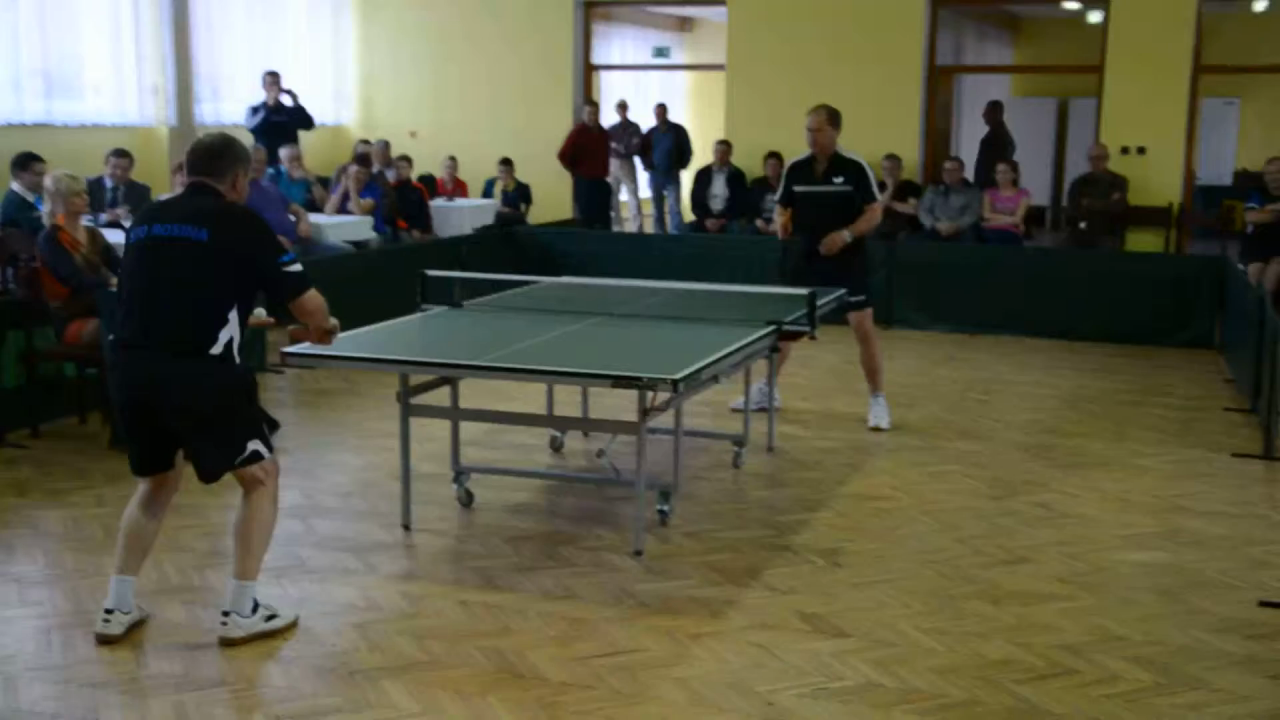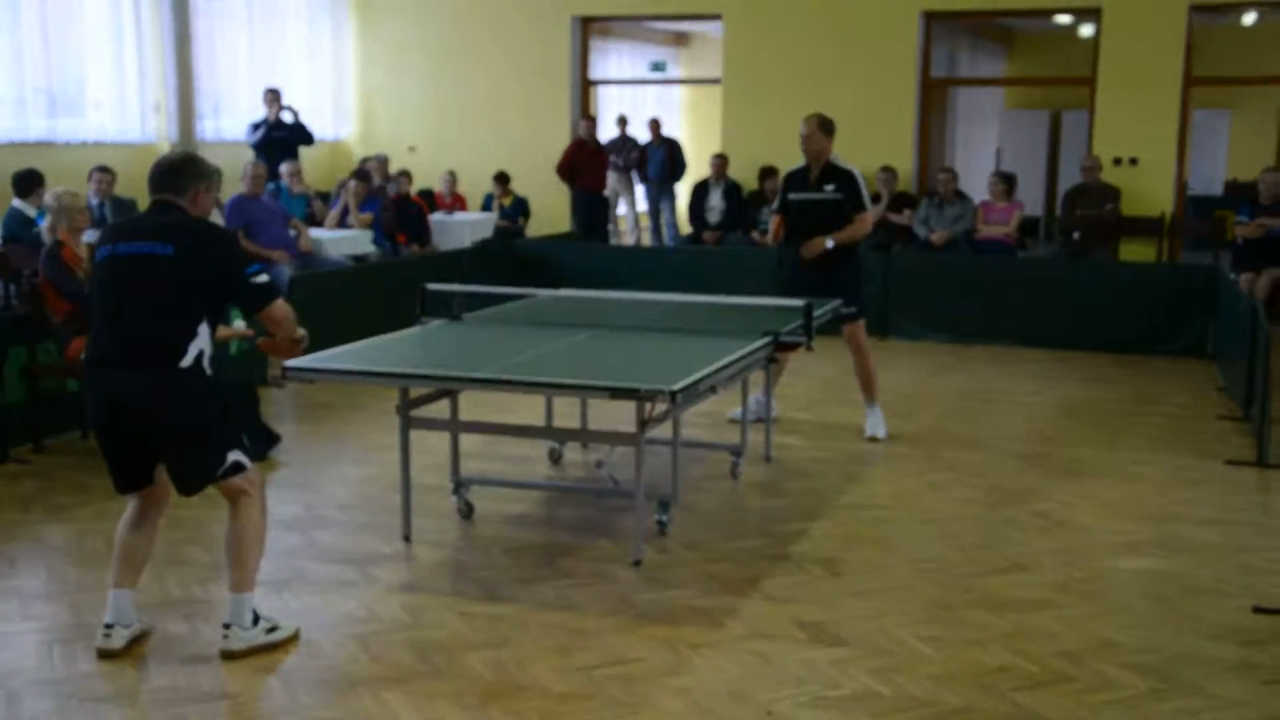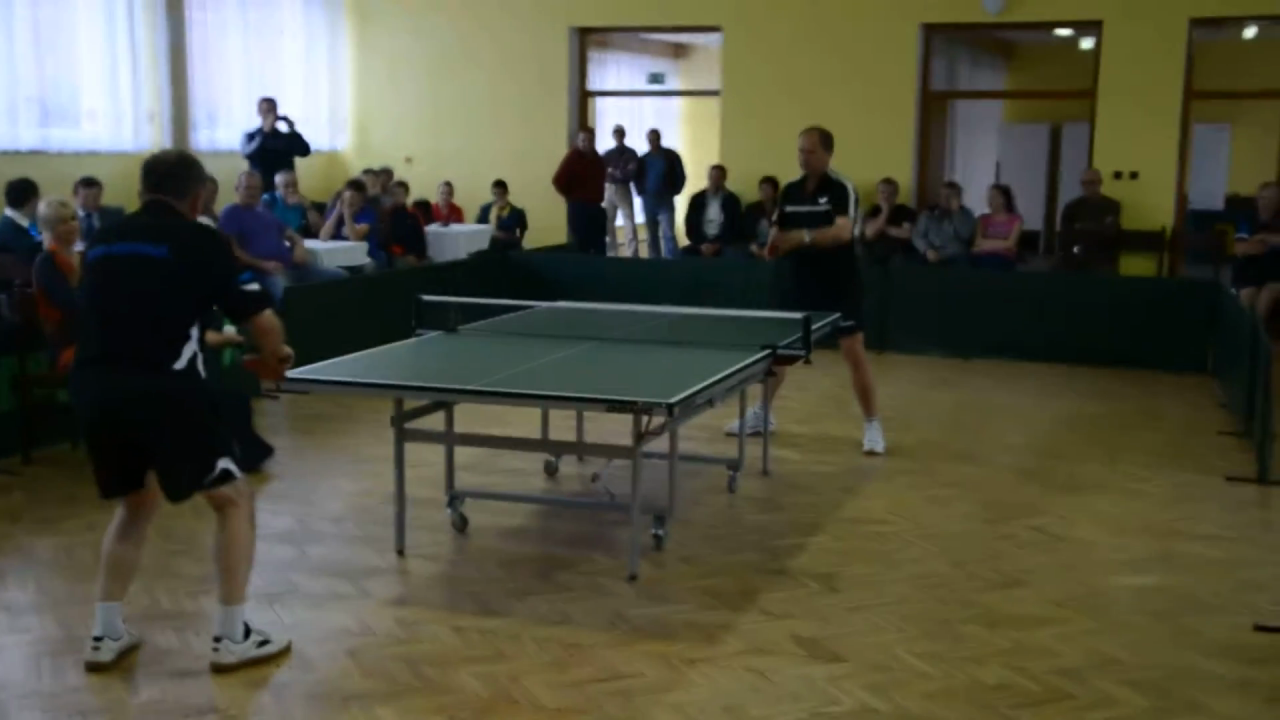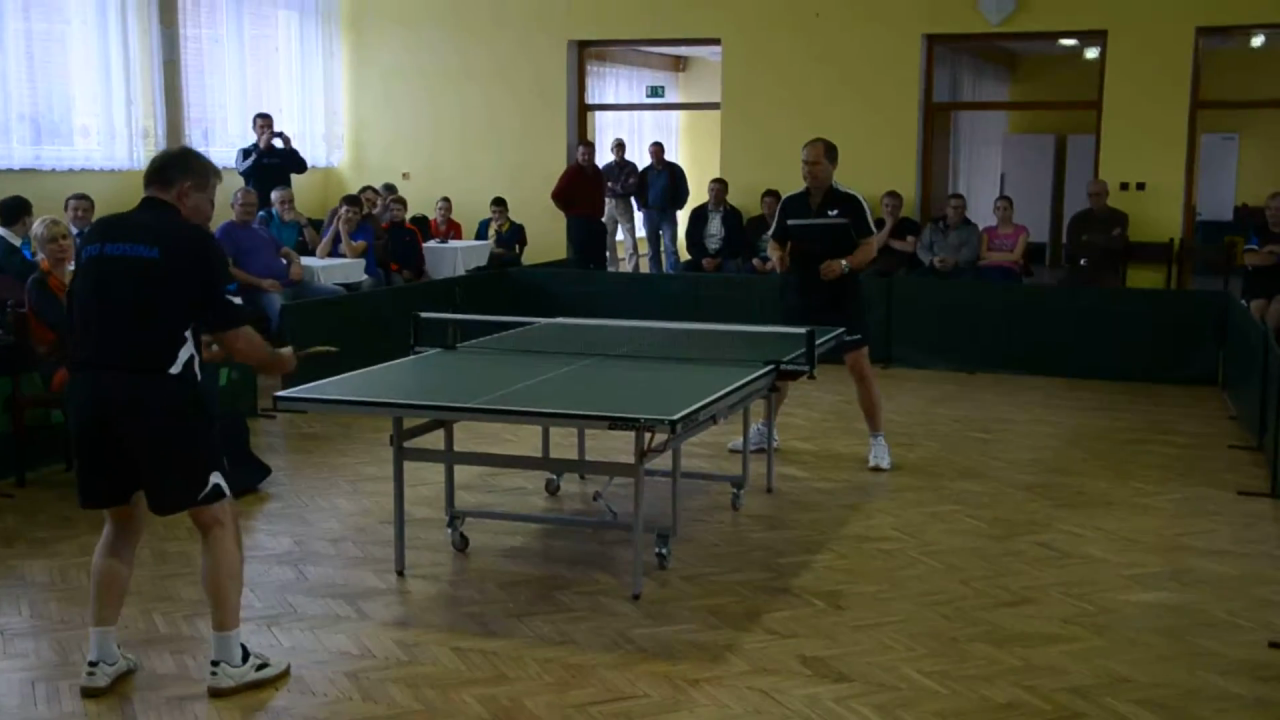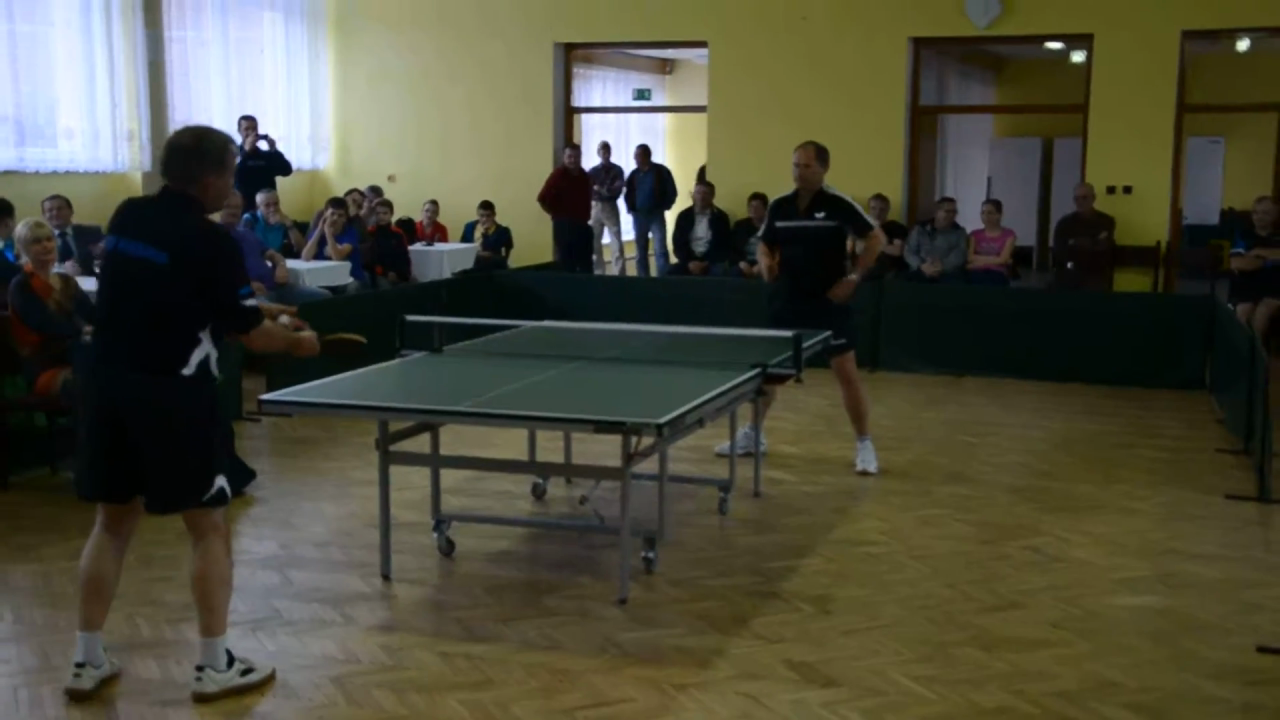
dt=0.7s
person 1, frame 1
left shoulder: (146, 221)
right shoulder: (241, 223)
right elbow: (309, 304)
right wrist: (323, 329)
left hip: (130, 370)
right hip: (197, 374)
left knee: (158, 482)
right knee: (261, 477)
left ankle: (117, 608)
right ankle: (241, 612)
person 1, frame 2
left shoulder: (111, 240)
right shoulder: (206, 238)
right elbow: (277, 315)
right wrist: (289, 339)
left hip: (104, 388)
right hip: (170, 388)
left knee: (148, 495)
right knee: (247, 489)
left ankle: (117, 623)
right ankle: (241, 625)
person 1, frame 3
left shoulder: (103, 240)
right shoulder: (200, 241)
right elbow: (263, 322)
right wrist: (276, 355)
left hip: (95, 389)
right hip: (164, 390)
left knee: (135, 505)
right knee: (234, 499)
left ankle: (105, 635)
right ankle: (231, 638)
person 1, frame 4
left shoulder: (98, 235)
right shoulder: (192, 242)
right elbow: (234, 336)
right wrist: (277, 361)
left hip: (89, 393)
right hip: (158, 396)
left knee: (122, 522)
right knee: (218, 520)
left ankle: (101, 660)
right ankle: (228, 661)
person 1, frame 5
left shoulder: (126, 217)
right shoulder: (210, 241)
right elbow: (250, 336)
left wrist: (260, 309)
right wrist: (297, 342)
left hip: (107, 385)
right hip: (172, 395)
left knee: (113, 522)
right knee: (209, 526)
left ankle: (86, 662)
right ankle: (214, 666)
person 2, frame 1
left shoulder: (856, 168)
right shoulder: (795, 169)
left elbow: (874, 213)
right elbow: (783, 208)
left wrist: (846, 235)
right wrist: (782, 224)
left hip: (847, 261)
right hip: (804, 260)
left knee: (864, 329)
left ankle: (878, 401)
right ankle: (766, 389)
person 2, frame 2
left shoulder: (848, 177)
right shoulder: (791, 178)
left elbow: (864, 224)
right elbow: (780, 216)
left wrist: (828, 241)
right wrist: (776, 232)
left hip: (839, 272)
right hip: (798, 271)
left knee: (856, 340)
left ankle: (873, 411)
right ankle: (764, 400)
person 2, frame 3
left shoulder: (841, 189)
right shoulder: (790, 190)
left elbow: (844, 233)
right elbow: (780, 229)
left wrist: (803, 237)
right wrist: (774, 244)
left hip: (837, 285)
right hip: (797, 285)
left knee: (853, 352)
left ankle: (872, 425)
right ankle: (762, 414)
person 2, frame 4
left shoulder: (851, 203)
right shoulder: (789, 204)
left elbow: (870, 247)
right elbow: (774, 243)
left wrist: (844, 265)
right wrist: (778, 257)
left hip: (841, 299)
right hip: (798, 299)
left knee: (860, 368)
left ankle: (878, 441)
right ankle: (765, 430)
person 2, frame 5
left shoulder: (839, 205)
right shoulder: (779, 206)
left elbow: (875, 240)
right elbow: (764, 245)
left wrist: (851, 278)
right wrist: (765, 263)
left hip: (829, 302)
right hip: (786, 302)
left knee: (846, 372)
left ankle: (864, 445)
right ankle: (752, 433)
